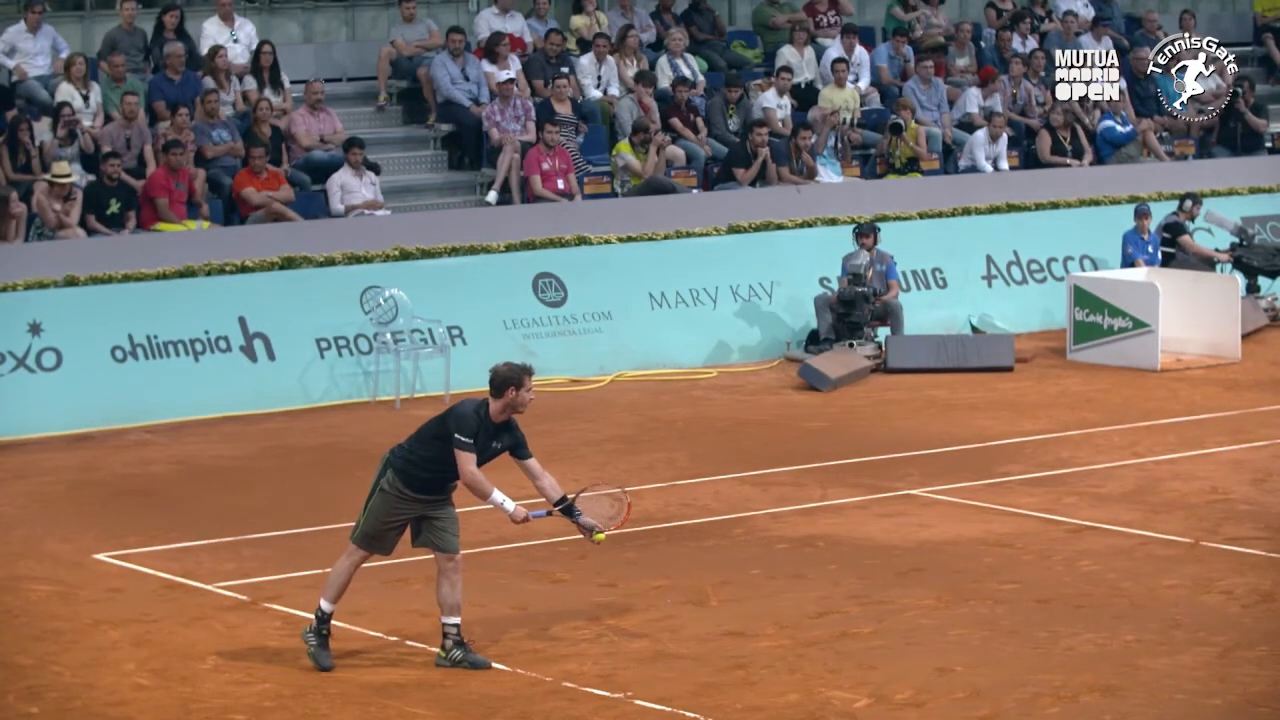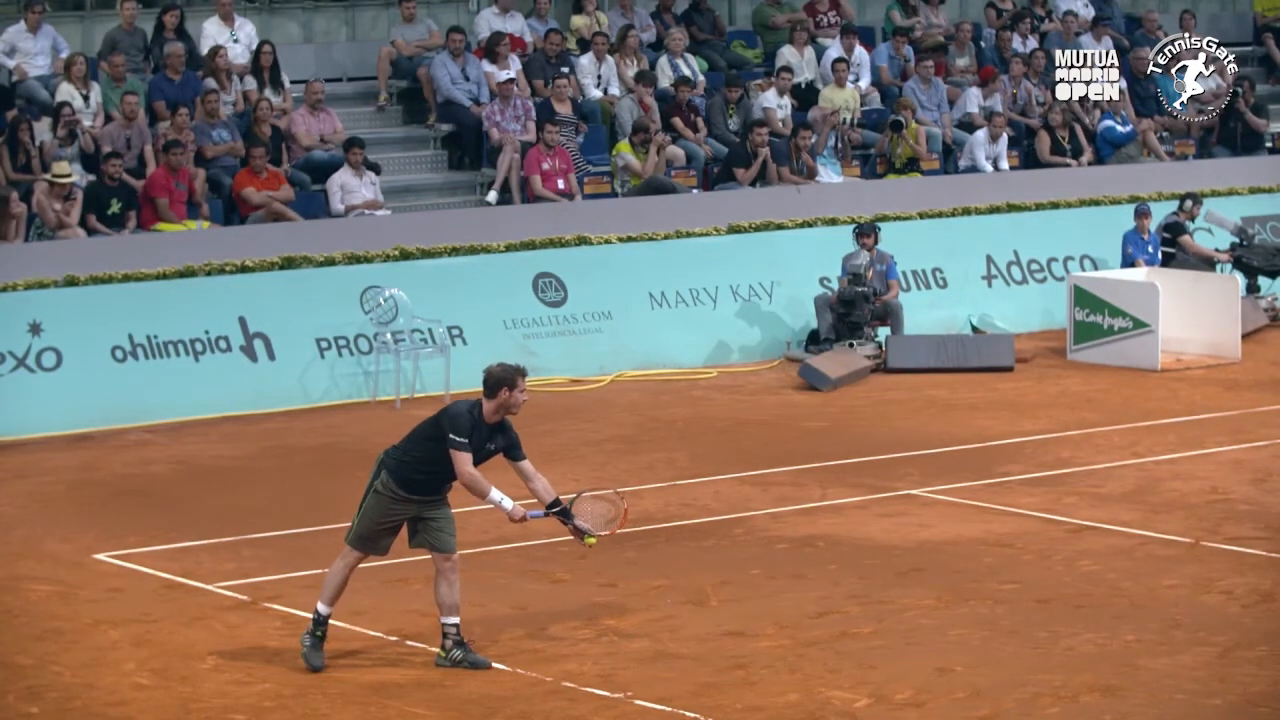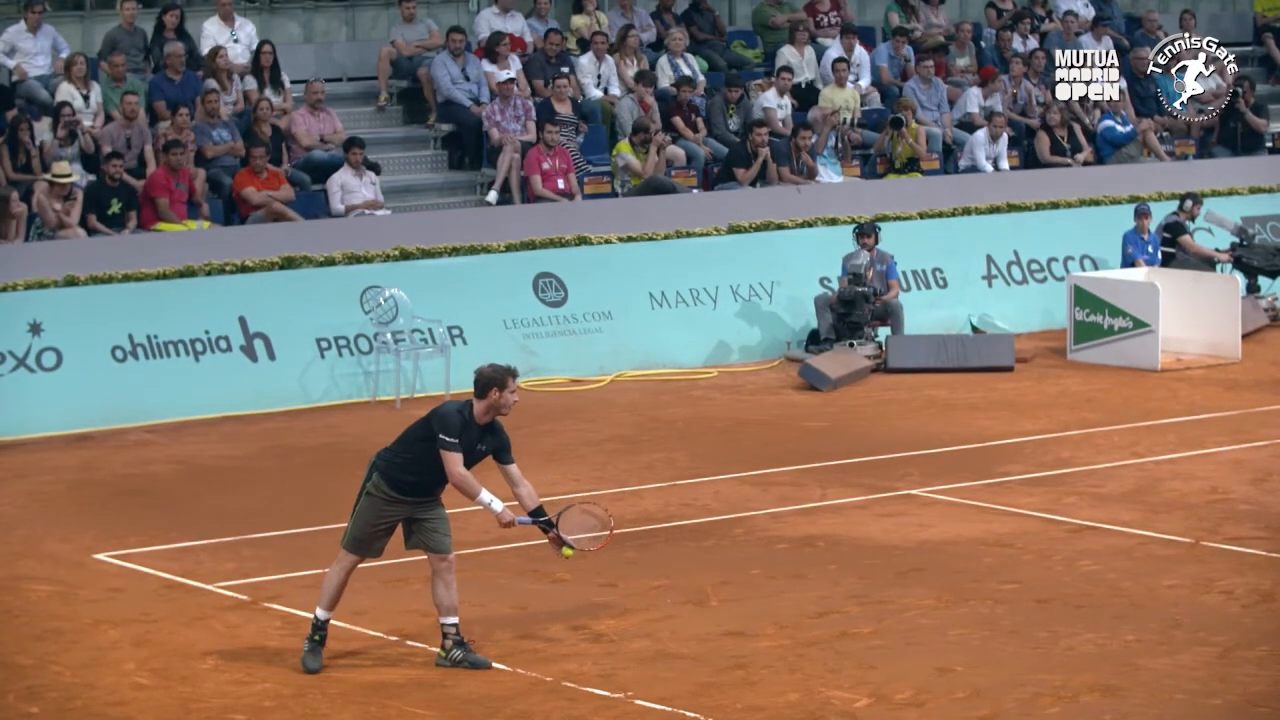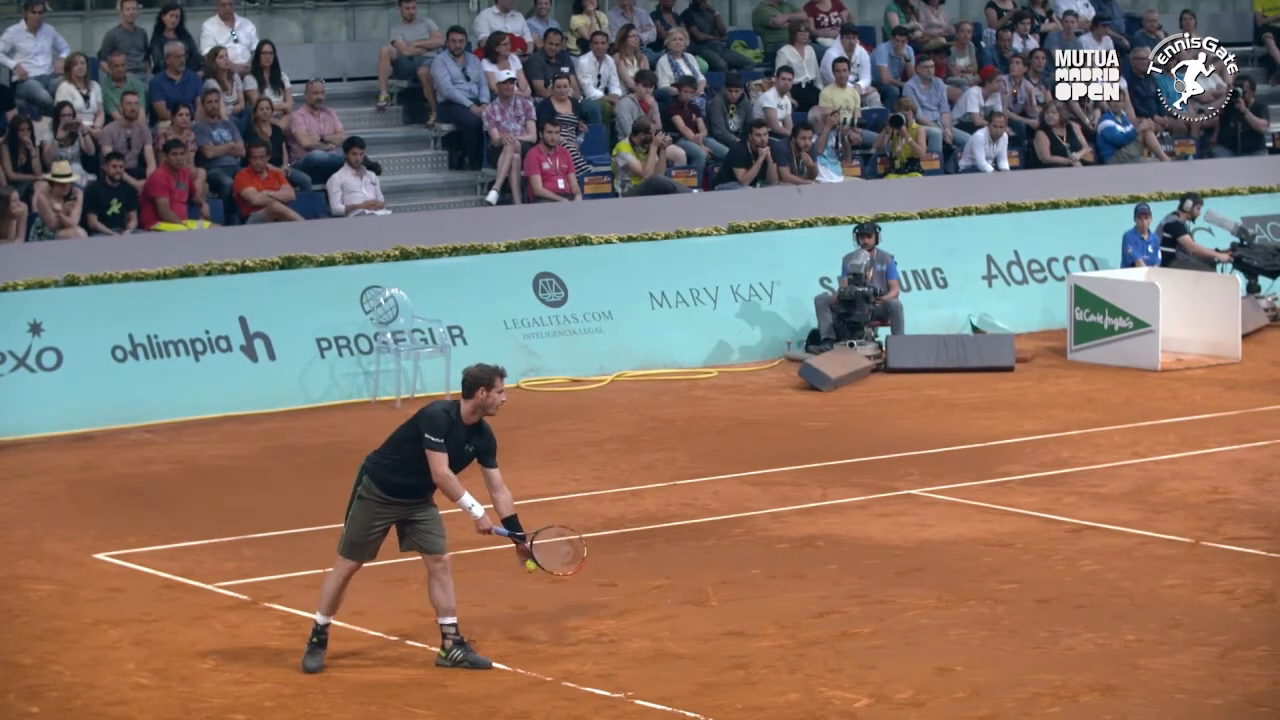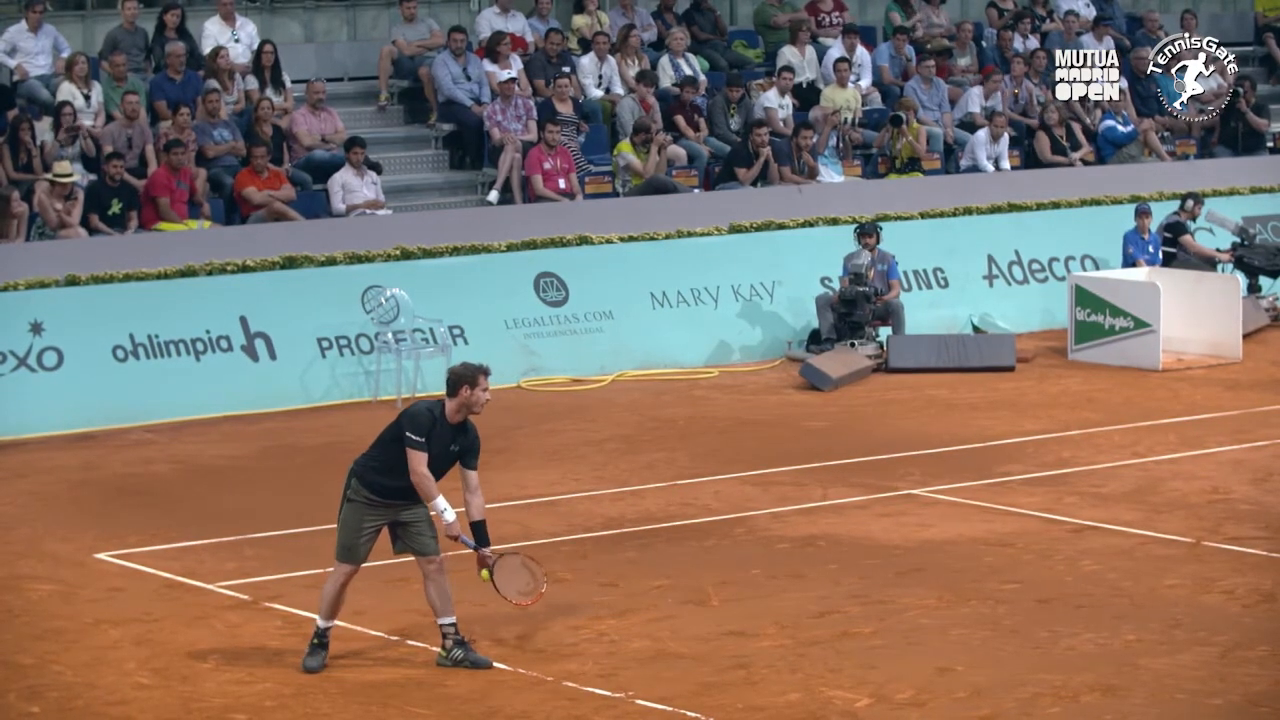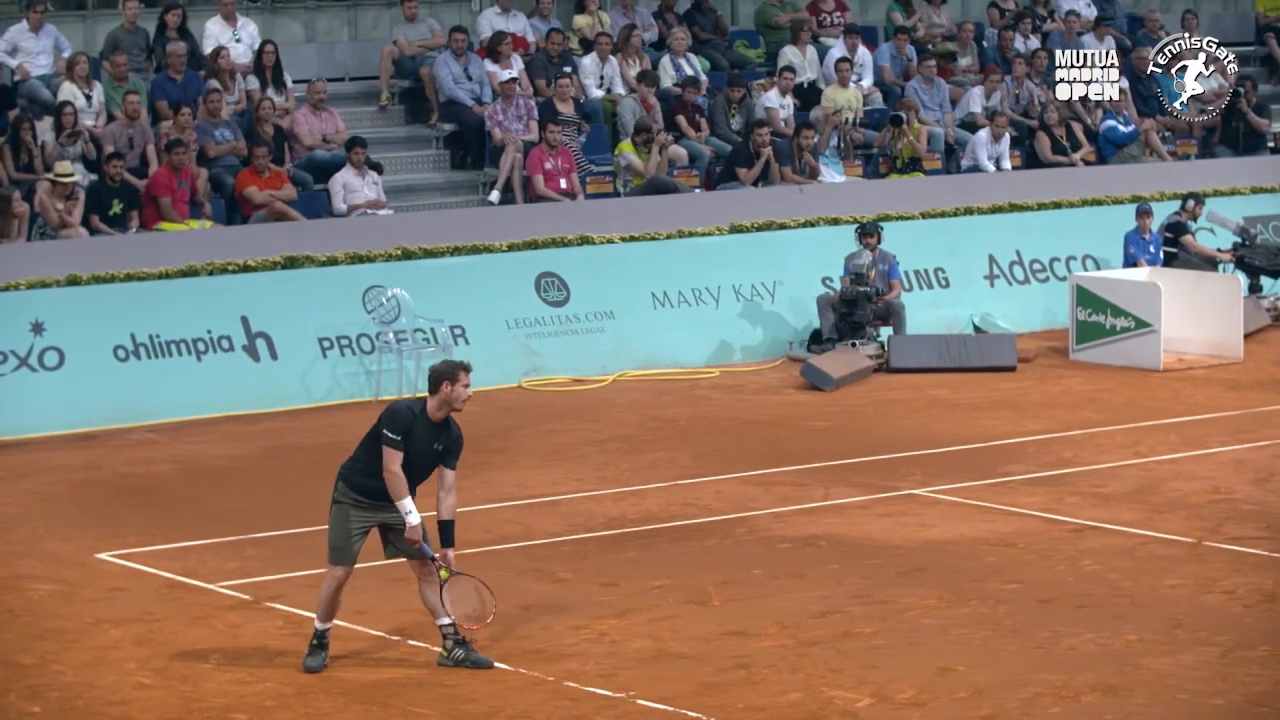
dt=0.4s
person 1, frame 1
left shoulder: (509, 432)
right shoulder: (466, 415)
left elbow: (541, 478)
right elbow: (469, 475)
left wrist: (576, 516)
right wrist: (509, 507)
left hip: (437, 495)
right hip: (399, 484)
left knee: (451, 561)
right knee: (357, 553)
left ankle: (451, 644)
right ankle: (319, 628)
person 1, frame 2
left shoulder: (503, 433)
right shoulder: (459, 415)
left elbow: (534, 480)
right elbow: (465, 475)
left wrist: (568, 518)
right wrist: (507, 505)
left hip: (432, 495)
right hip: (393, 485)
left knee: (448, 561)
right knee: (353, 556)
left ankle: (451, 644)
right ankle: (316, 631)
person 1, frame 3
left shoulder: (495, 434)
right shoulder: (451, 416)
left elbow: (520, 485)
right elbow: (457, 474)
left wrist: (548, 526)
right wrist: (497, 508)
left hip: (425, 497)
right hip: (386, 488)
left knee: (445, 561)
right knee: (349, 559)
left ankle: (451, 644)
right ankle: (316, 636)
person 1, frame 4
left shoulder: (483, 436)
right shoulder: (437, 416)
left elbow: (498, 490)
right elbow: (441, 475)
left wrist: (519, 536)
right wrist: (476, 512)
left hip: (417, 498)
right hip: (377, 491)
left knee: (440, 562)
right knee: (347, 565)
left ankle: (451, 645)
right ankle: (317, 639)
person 1, frame 5
left shoulder: (468, 436)
right shoulder: (420, 415)
left elbow: (473, 492)
right elbow: (418, 473)
left wrist: (483, 543)
right wrist: (448, 516)
left hip: (408, 500)
right hip: (366, 494)
left knee: (434, 563)
right knee: (345, 570)
left ankle: (451, 644)
right ankle: (319, 641)
person 1, frame 6
left shoulder: (452, 435)
right shoulder: (400, 414)
left elbow: (447, 491)
right elbow: (391, 471)
left wrist: (447, 543)
right wrist: (413, 519)
left hip: (398, 501)
right hip: (355, 497)
left knee: (427, 566)
right knee: (339, 573)
left ankle: (452, 644)
right ankle: (319, 642)
